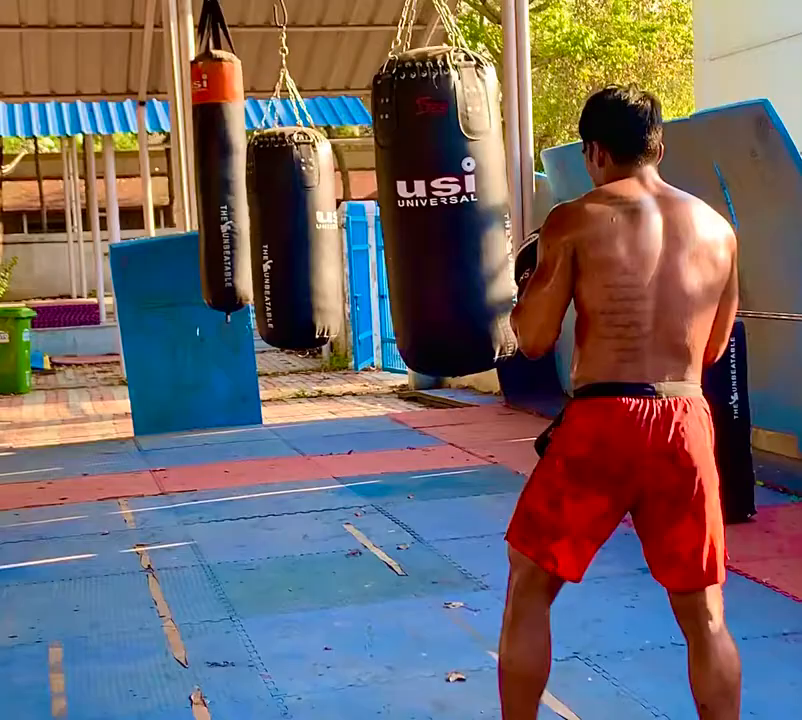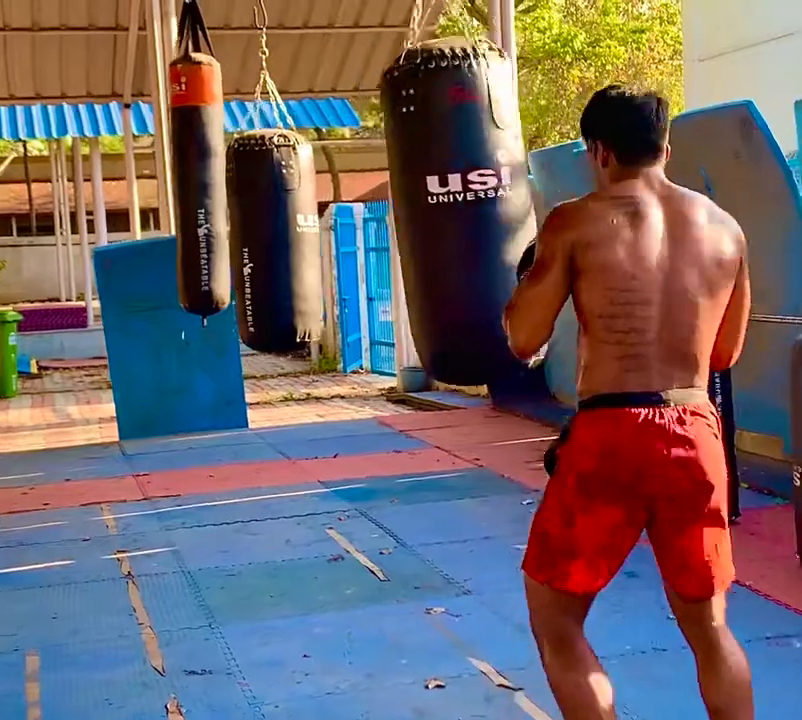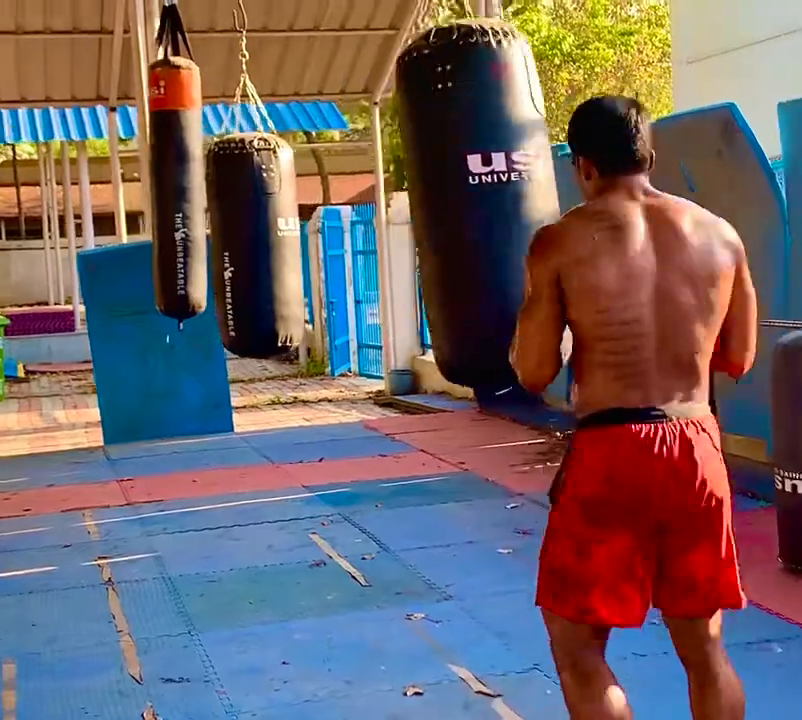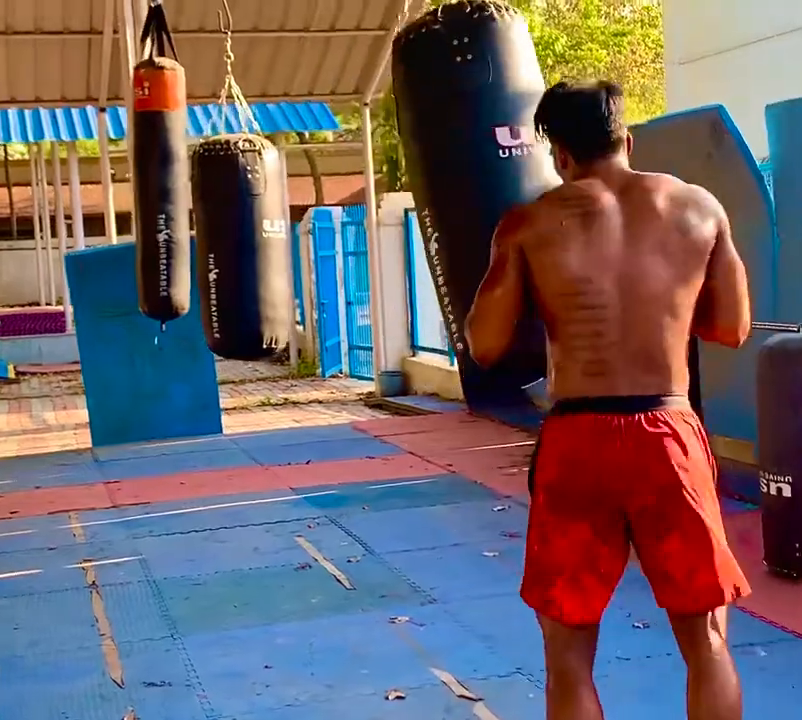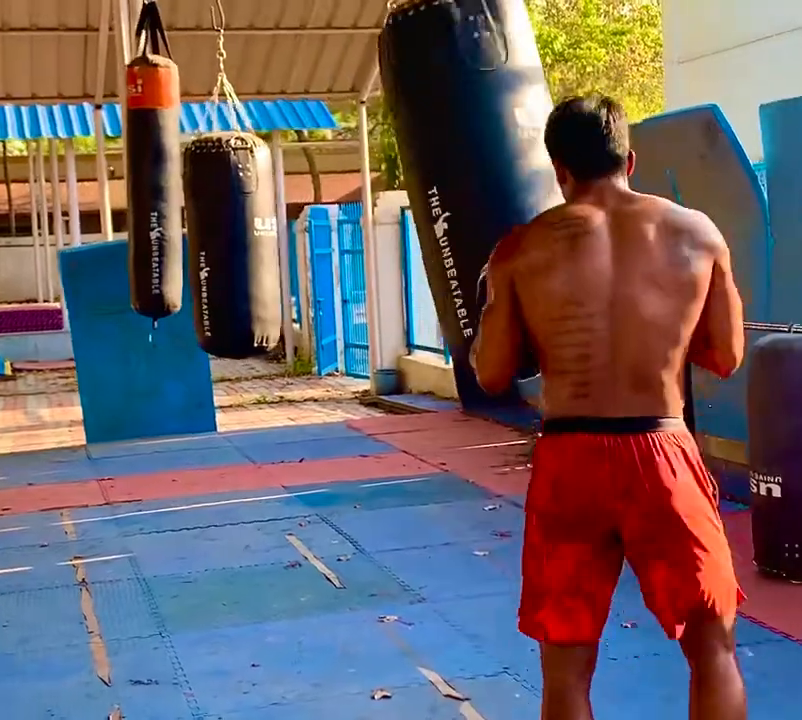
dt=0.2s
person 1, frame 1
left shoulder: (576, 219)
right shoulder: (716, 226)
left elbow: (533, 339)
right elbow: (713, 348)
left wrist: (524, 292)
left hip: (603, 423)
right hip: (685, 424)
left knee: (528, 589)
right knee: (703, 614)
person 1, frame 2
left shoulder: (573, 221)
right shoulder: (724, 229)
left elbow: (523, 340)
right elbow: (726, 352)
left wrist: (522, 287)
left hip: (609, 438)
right hip: (693, 436)
left knee: (555, 620)
right knee: (707, 623)
person 1, frame 3
left shoulder: (559, 241)
right shoulder: (714, 233)
left elbow: (533, 372)
right elbow: (738, 358)
left wrist: (561, 307)
left hip: (609, 454)
right hip: (694, 448)
left knee: (578, 649)
right knee: (704, 644)
person 1, frame 4
left shoulder: (527, 226)
right shoulder: (698, 208)
left elbow: (486, 347)
right elbow: (732, 332)
left wrist: (501, 277)
left hip: (578, 447)
right hip: (669, 443)
left knee: (568, 655)
right knee: (704, 636)
person 1, frame 5
left shoulder: (522, 249)
right shoulder: (694, 233)
left elbow: (491, 375)
right elbow: (727, 355)
left hip: (569, 462)
right hip: (662, 458)
right knee: (712, 646)
